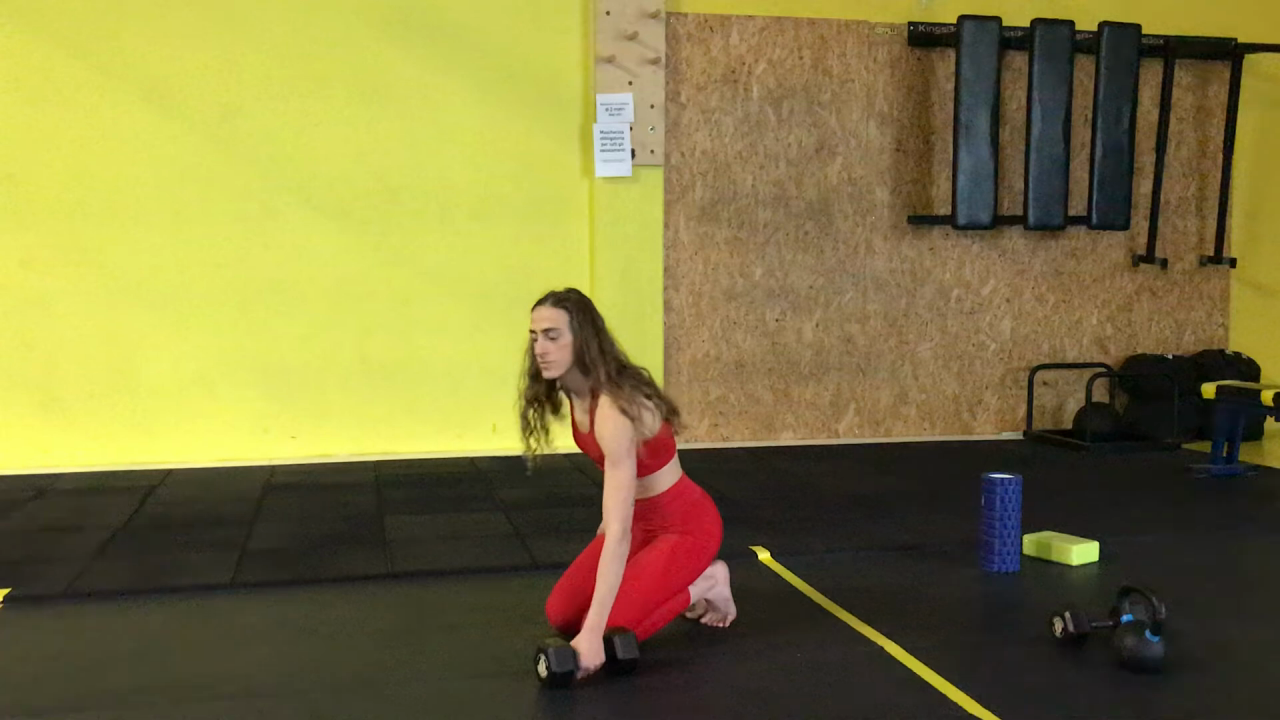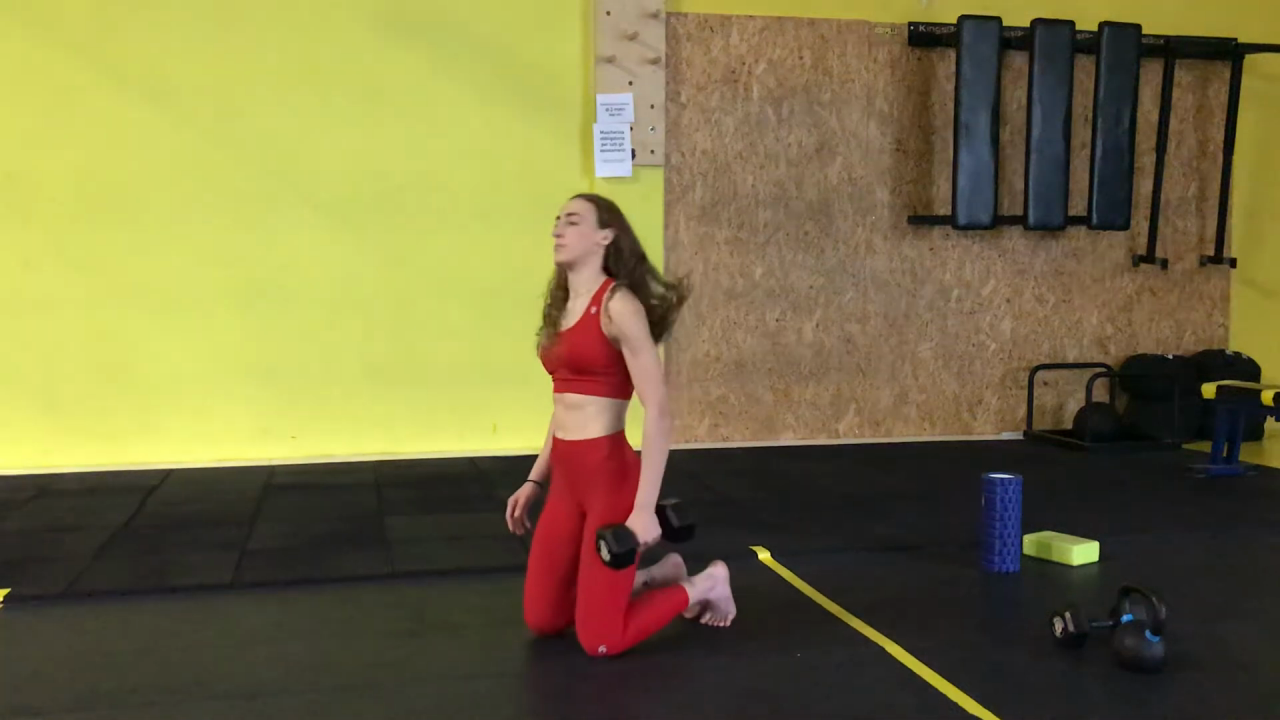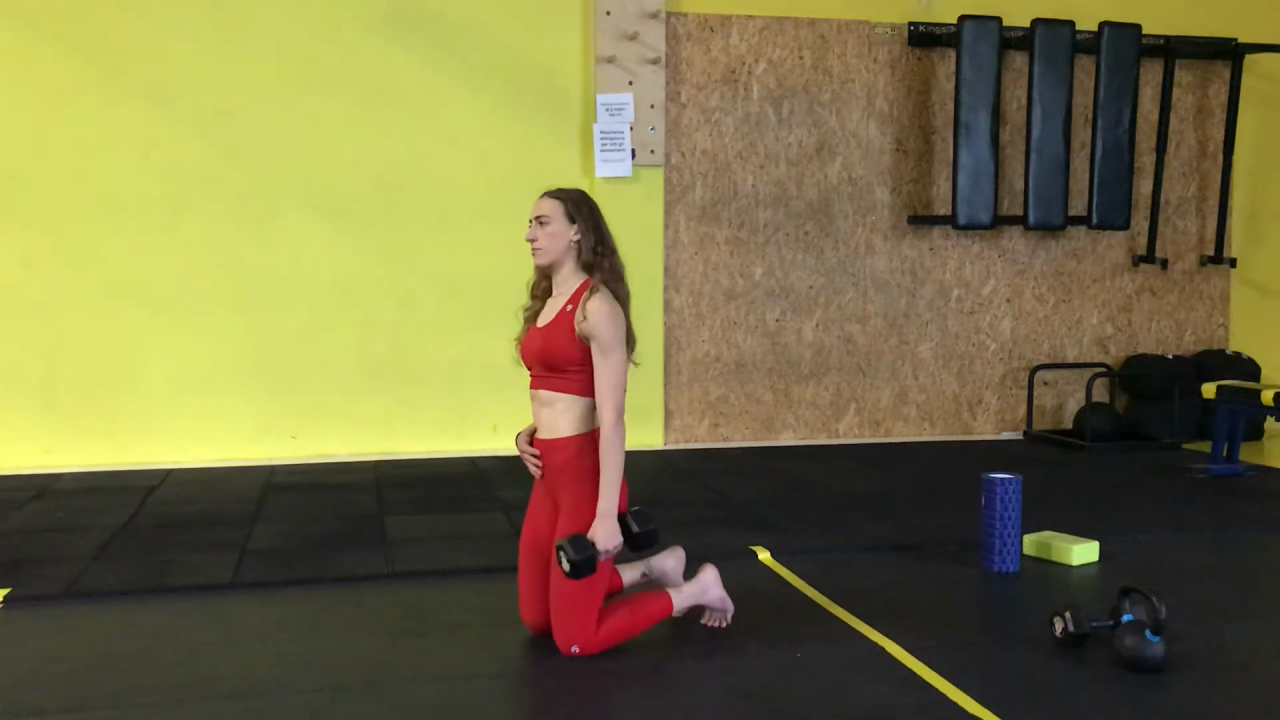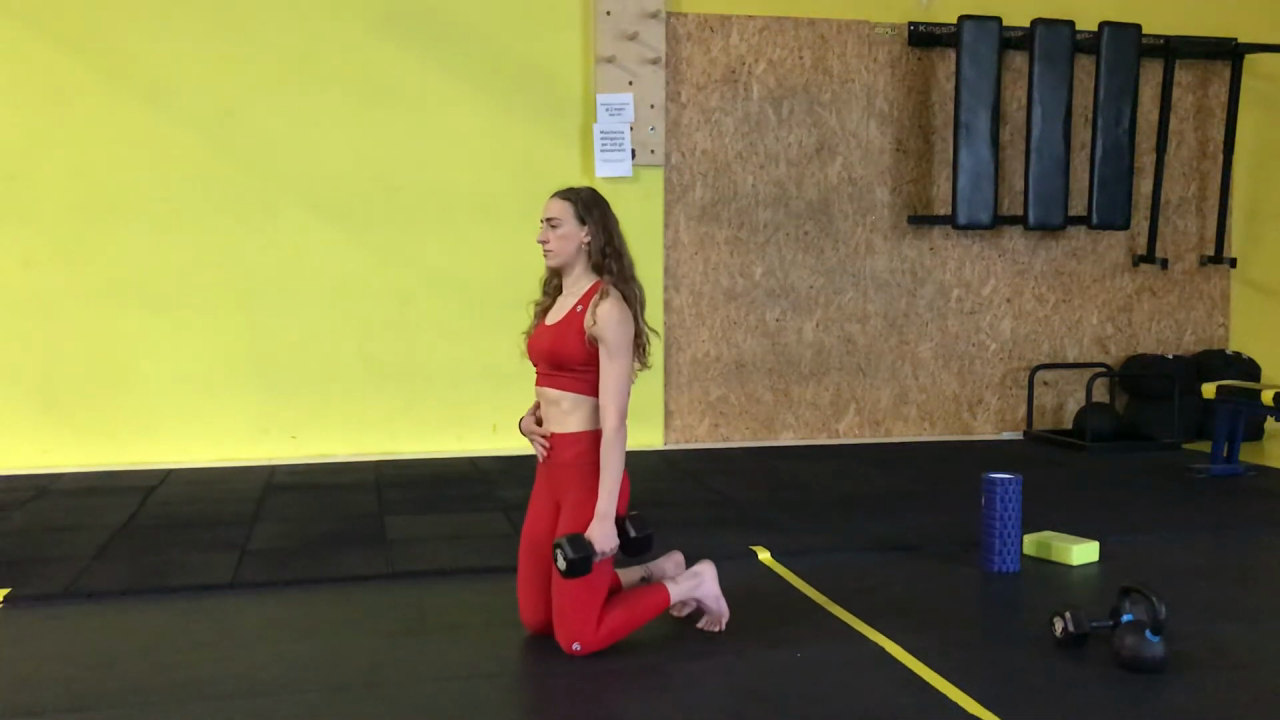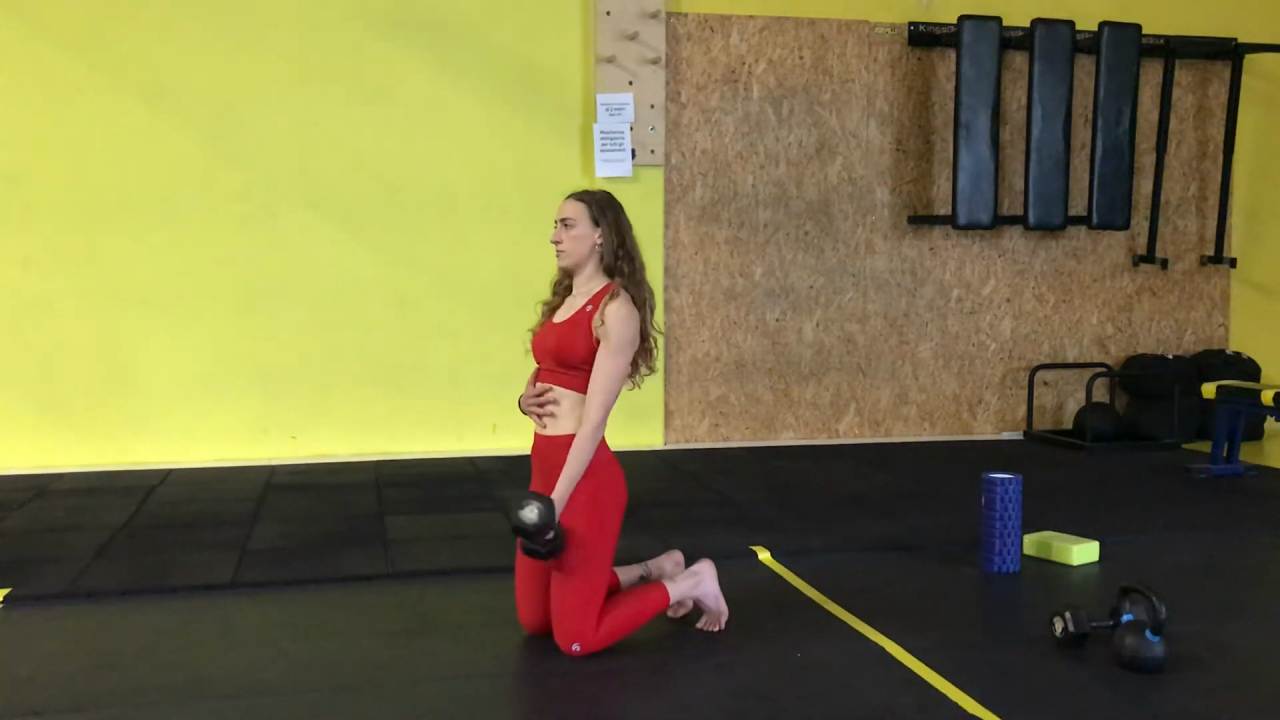
dt=1s
person 1, frame 1
left shoulder: (612, 409)
right shoulder: (574, 388)
left elbow: (619, 531)
left wrist: (593, 632)
right wrist: (610, 518)
left hip: (686, 528)
right hip: (642, 519)
left knee: (605, 637)
right knee: (560, 615)
left ankle: (705, 584)
right ankle: (668, 581)
person 1, frame 2
left shoulder: (619, 304)
right shoulder: (563, 307)
left elbow: (659, 412)
left wrist: (645, 508)
right wrist: (534, 480)
left hip: (611, 475)
right hip: (566, 478)
left knee: (599, 640)
right knee: (541, 620)
left ankle: (705, 583)
right ankle: (657, 576)
person 1, frame 3
left shoulder: (596, 305)
right shoulder: (547, 302)
left elbow: (612, 419)
left wrist: (607, 515)
right wrist: (529, 433)
left hip: (585, 474)
right hip: (549, 477)
left knee: (574, 639)
right knee: (536, 619)
left ankle: (695, 591)
right ankle: (651, 568)
person 1, frame 4
left shoulder: (607, 306)
right shoulder: (555, 300)
left elbow: (613, 420)
left wrist: (605, 516)
right wrist: (530, 417)
left hip: (588, 471)
right hip: (551, 470)
left knee: (576, 637)
right knee: (536, 619)
left ankle: (690, 584)
right ankle: (656, 573)
person 1, frame 5
left shoulder: (616, 308)
right shoulder: (564, 300)
left elbow: (594, 419)
left wrist: (556, 505)
right wrist: (527, 398)
left hip: (586, 474)
right hip: (545, 464)
left knee: (576, 637)
right knee: (534, 620)
left ankle: (689, 582)
right ankle: (655, 571)
